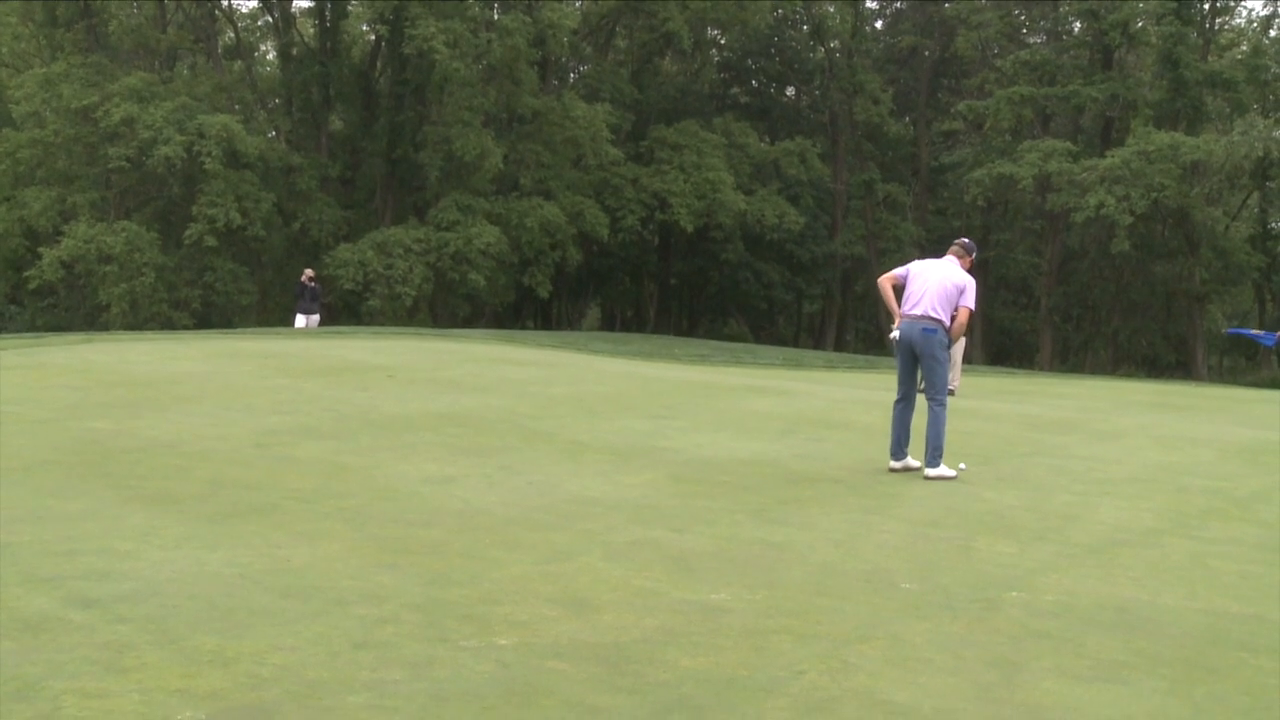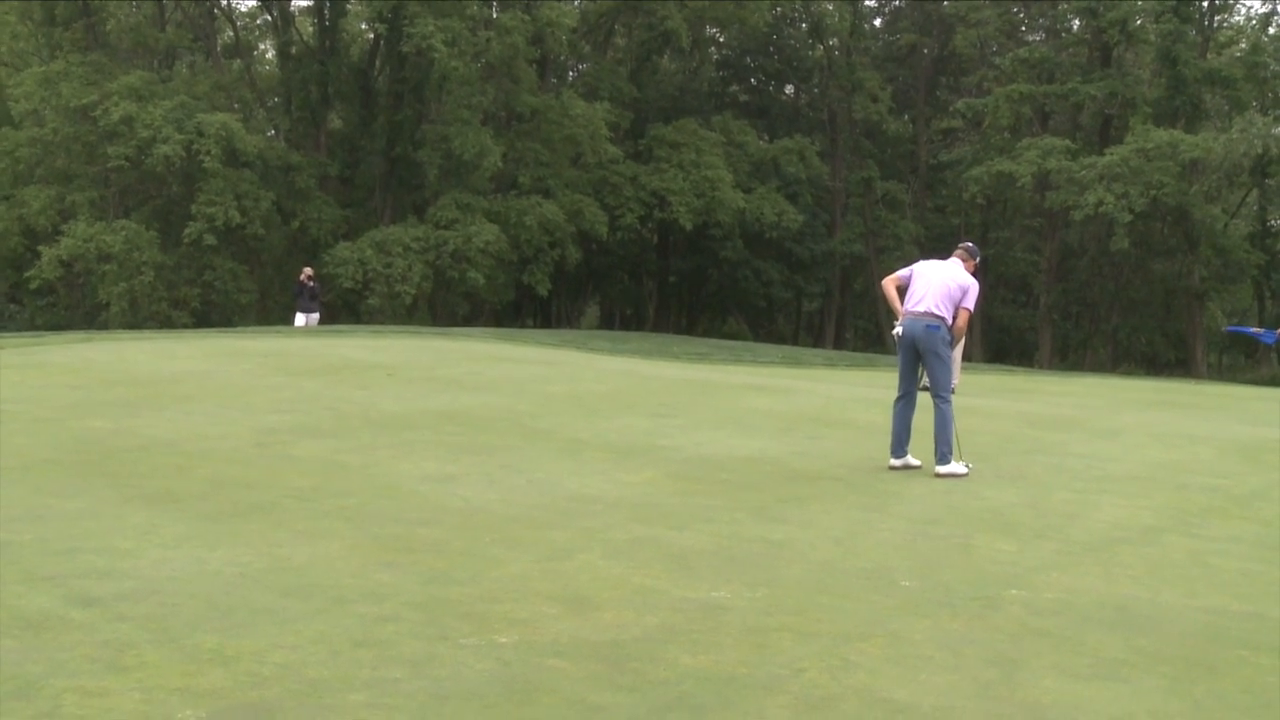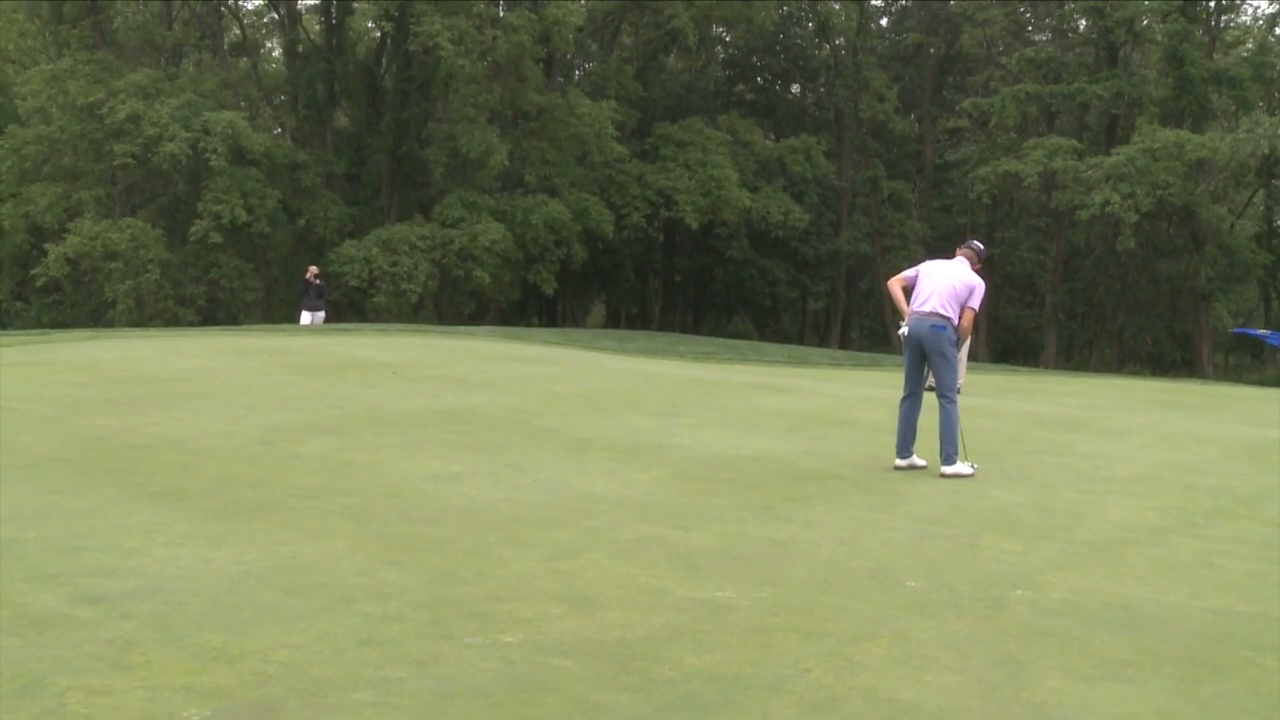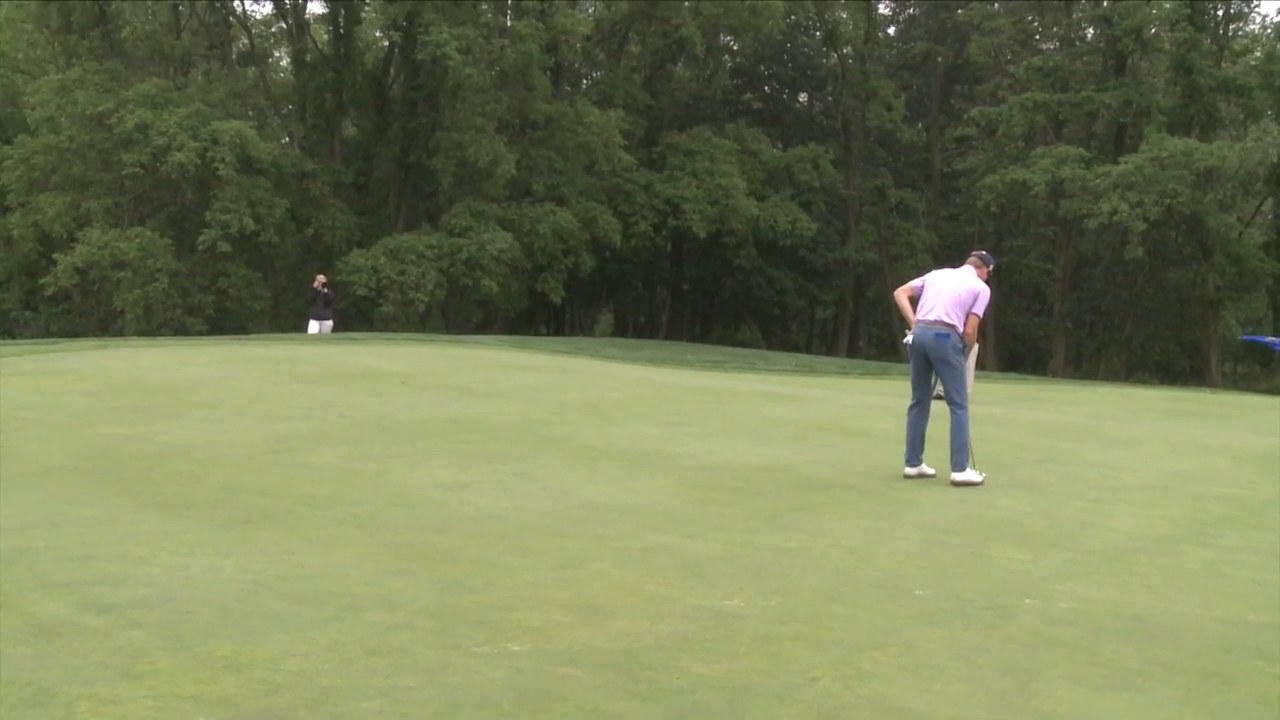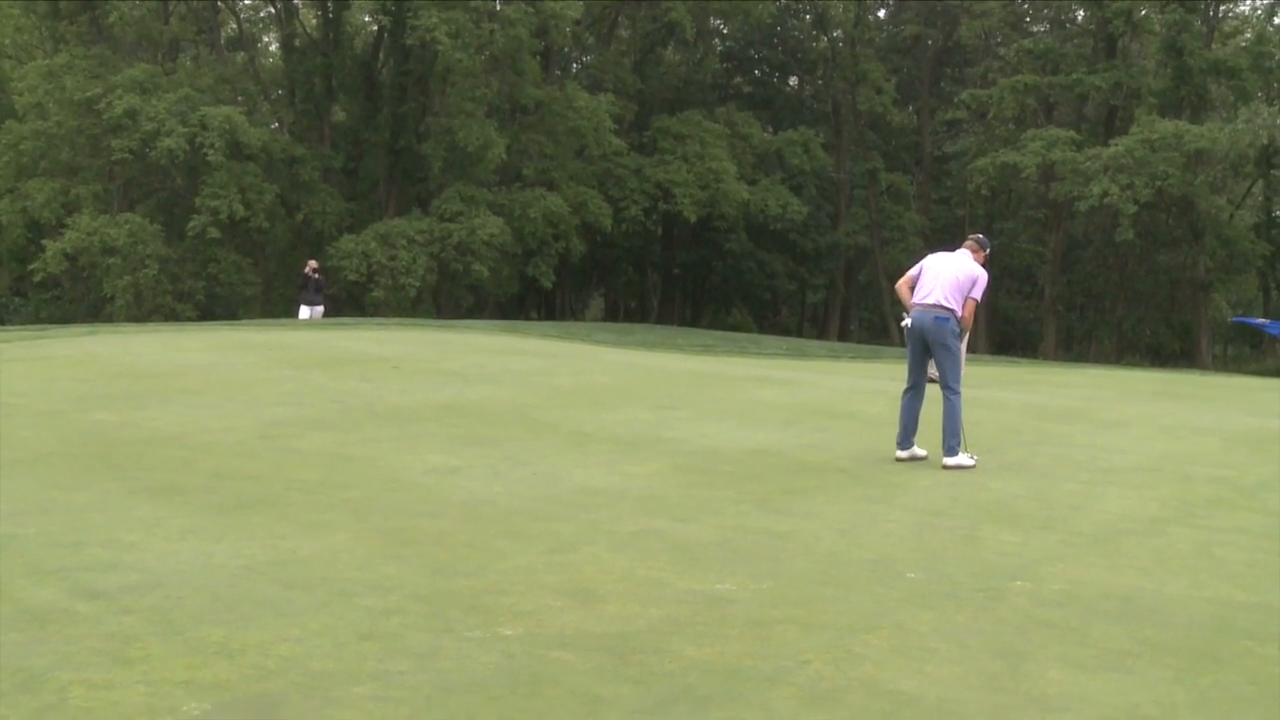
dt=1s
person 1, frame 1
left shoulder: (919, 264)
right shoulder: (966, 279)
left elbow: (883, 280)
right elbow: (961, 321)
left wrist: (898, 316)
right wrist: (947, 345)
left hip: (905, 330)
right hip: (932, 333)
left knee: (904, 396)
right knee: (937, 401)
left ankle: (899, 457)
right ankle: (933, 464)
person 1, frame 2
left shoulder: (924, 264)
right shoulder: (969, 281)
left elbow: (887, 282)
right elbow: (960, 324)
left wrist: (901, 315)
right wrist: (950, 348)
left hip: (907, 326)
right hip: (934, 330)
left knee: (905, 393)
right knee: (941, 398)
left ankle: (898, 455)
right ankle: (944, 462)
person 1, frame 3
left shoulder: (930, 265)
right shoulder: (976, 281)
left elbow: (894, 283)
right elbow: (965, 324)
left wrist: (907, 316)
right wrist: (956, 348)
left hip: (914, 327)
right hip: (940, 330)
left knee: (911, 393)
right knee: (947, 398)
left ankle: (904, 455)
right ankle: (950, 462)
person 1, frame 4
left shoulder: (937, 273)
right shoulder: (981, 287)
left elbow: (900, 293)
right elbow: (970, 330)
left wrist: (914, 324)
right wrist: (964, 356)
left hip: (919, 335)
right hip: (945, 338)
left knee: (919, 401)
right knee: (958, 405)
left ankle: (913, 463)
right ankle: (960, 468)
person 1, frame 5
left shoulder: (934, 257)
right shoulder: (979, 272)
left elbow: (901, 286)
right elbow: (966, 315)
right wrist: (959, 339)
left hip: (916, 319)
right hip: (943, 322)
left knee: (914, 385)
right knee: (951, 390)
left ankle: (905, 446)
right ankle: (952, 453)
